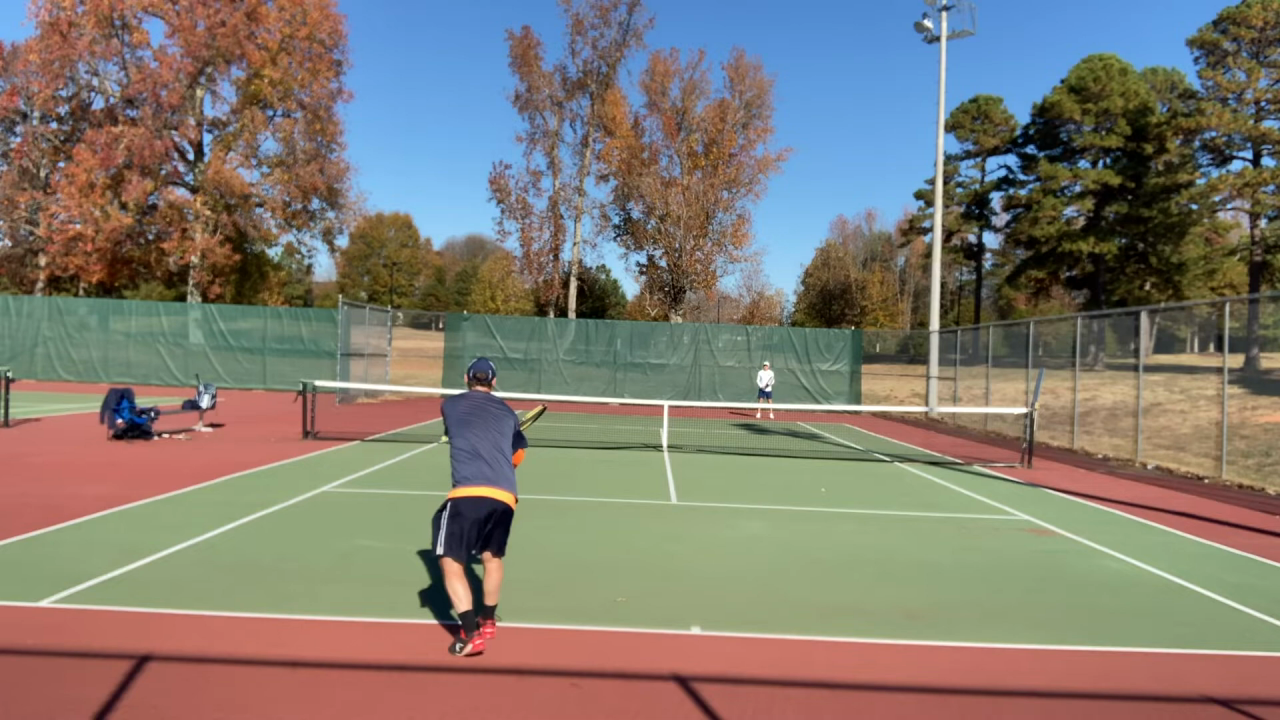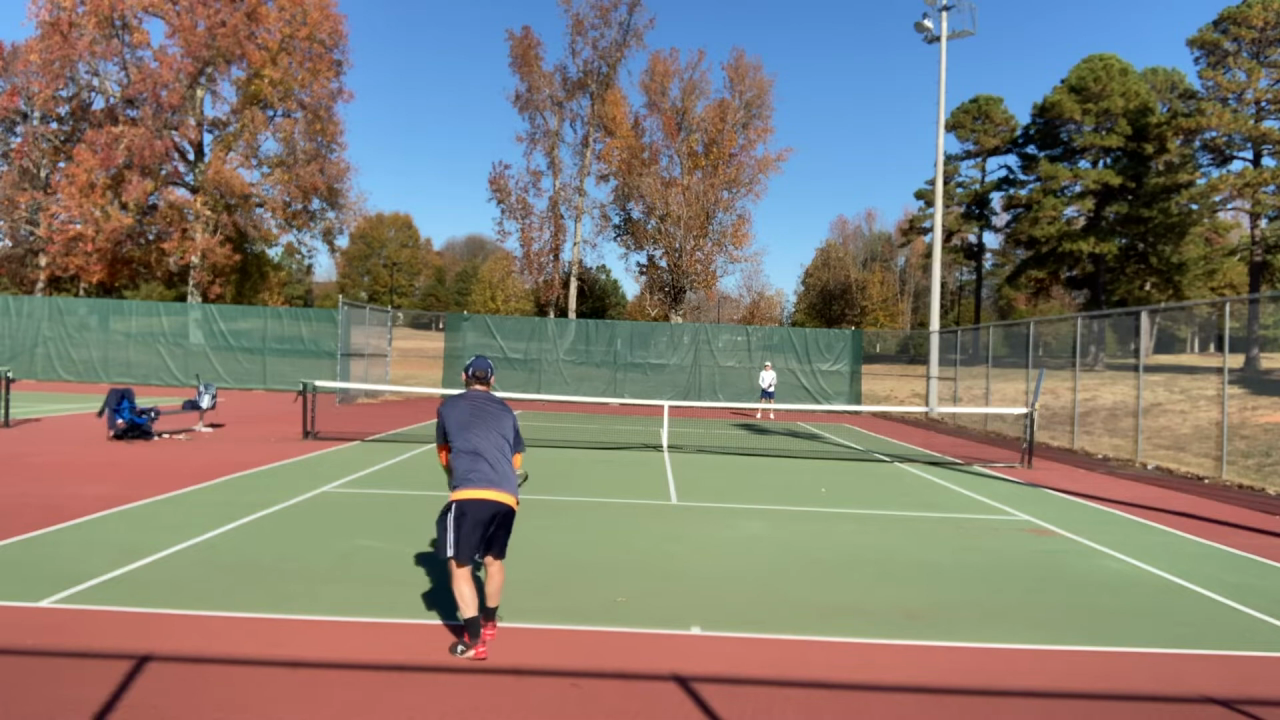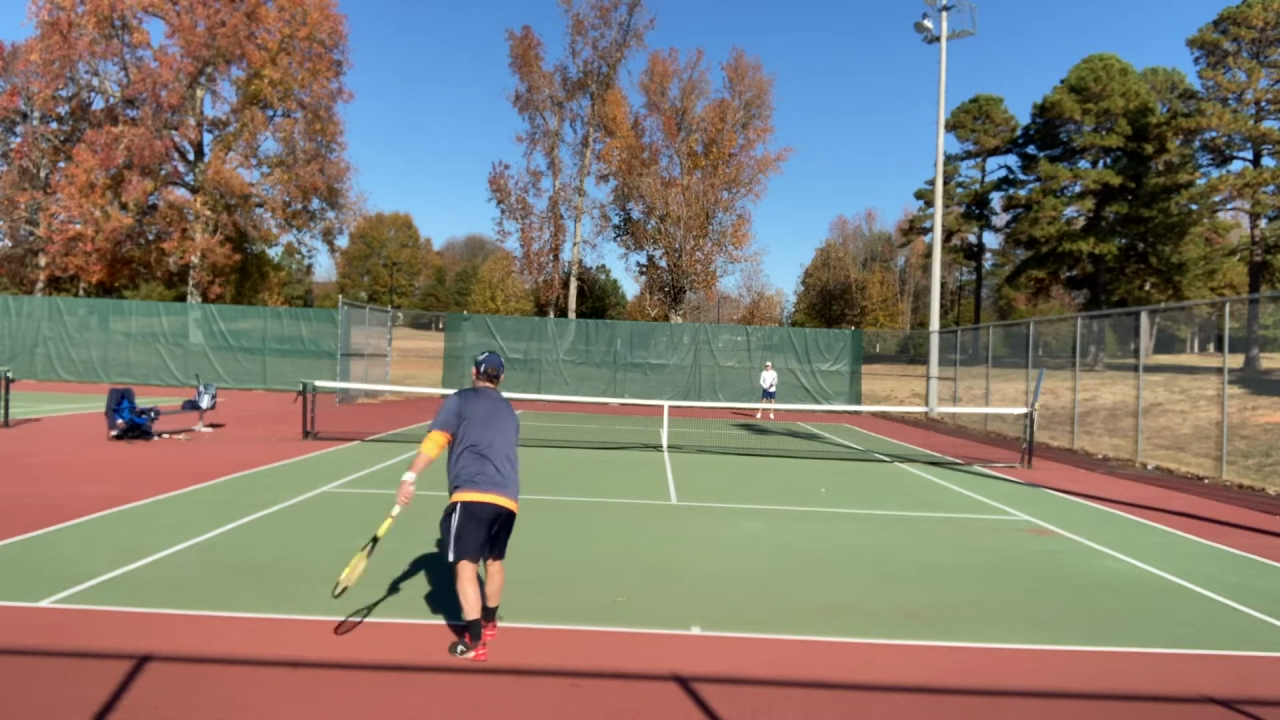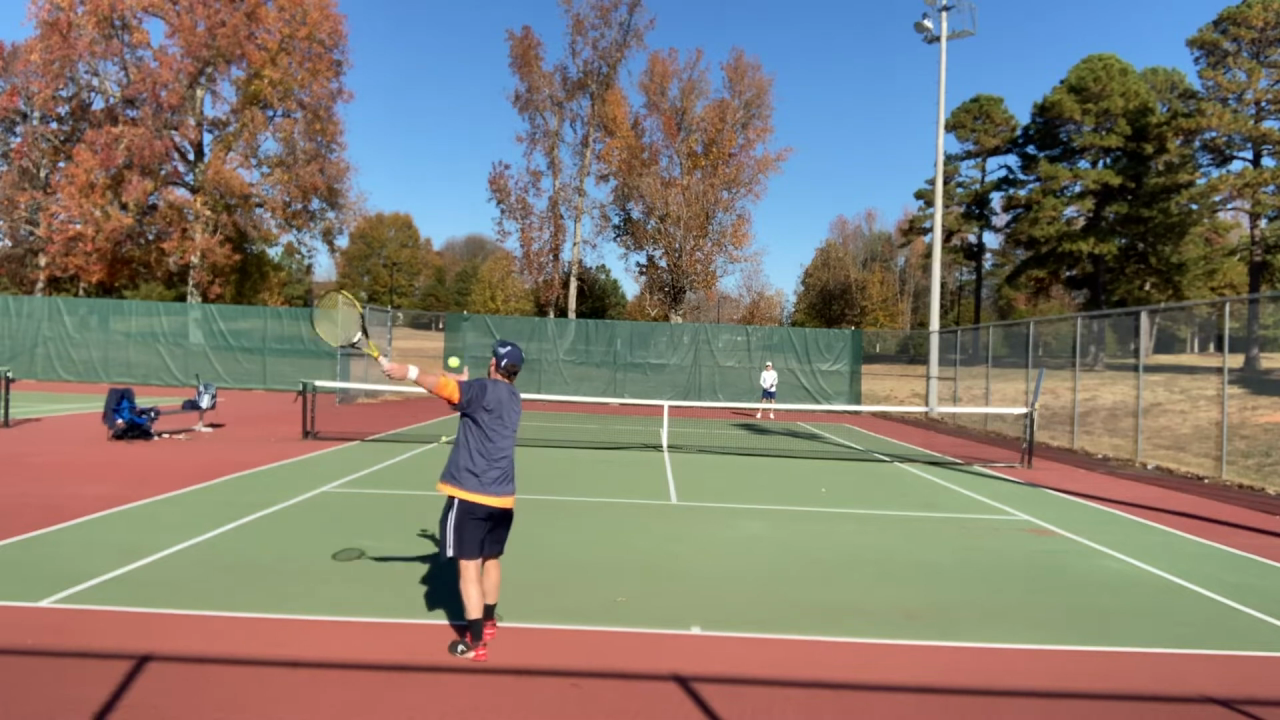
dt=0.3s
person 1, frame 1
left shoulder: (450, 405)
right shoulder: (507, 412)
right elbow: (518, 456)
left hip: (468, 494)
right hip: (504, 496)
left knee: (450, 563)
right knee: (492, 557)
left ankle: (470, 633)
right ankle: (487, 621)
person 1, frame 2
left shoulder: (447, 407)
right shoulder: (505, 411)
left elbow: (444, 454)
left hip: (469, 496)
right hip: (506, 497)
left knee: (459, 567)
right knee: (494, 560)
left ankle: (474, 639)
right ankle: (489, 622)
person 1, frame 3
left shoulder: (462, 399)
right shoulder: (509, 411)
left elbow: (436, 440)
left wrist: (410, 476)
left hip: (472, 497)
right hip: (508, 499)
left knee: (465, 567)
right knee: (495, 561)
left ankle: (475, 641)
right ankle: (489, 622)
person 1, frame 4
left shoulder: (486, 389)
right shoulder: (512, 398)
left elbow: (447, 389)
left wrist: (409, 372)
right wrist: (466, 382)
left hip: (470, 494)
right hip: (503, 498)
left knee: (469, 567)
right knee: (491, 559)
left ankle: (476, 640)
right ankle: (488, 621)
